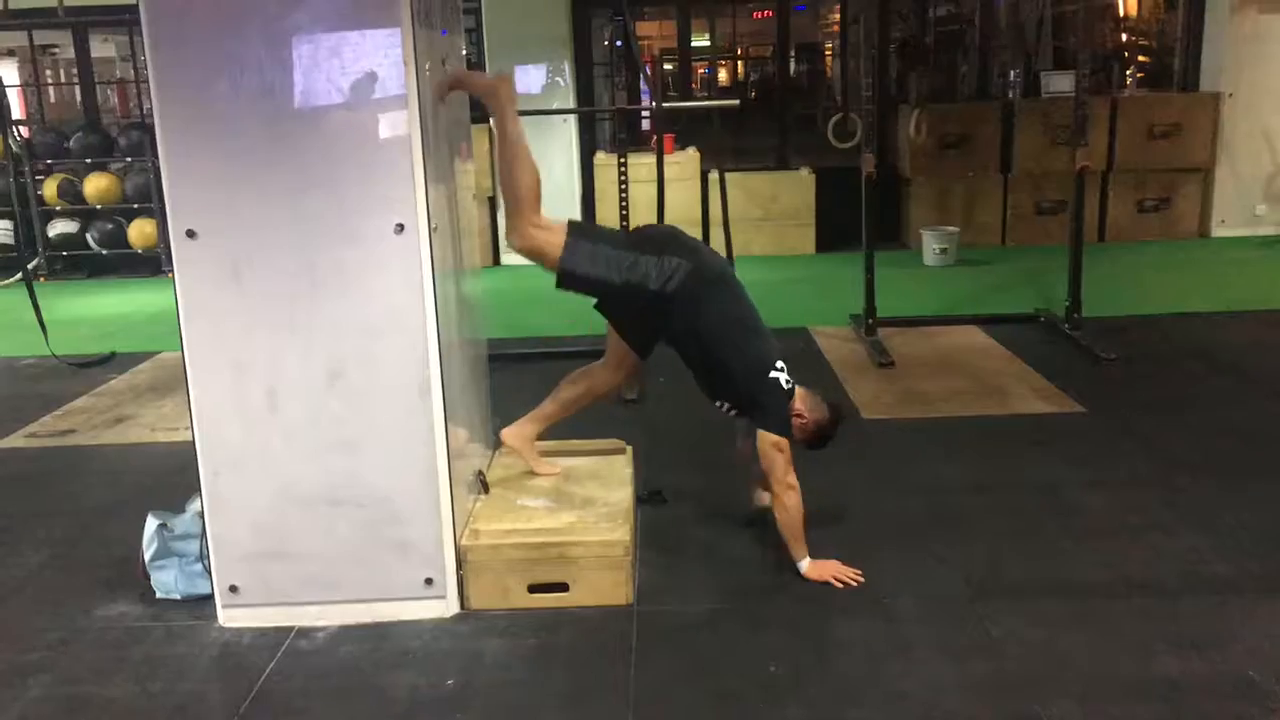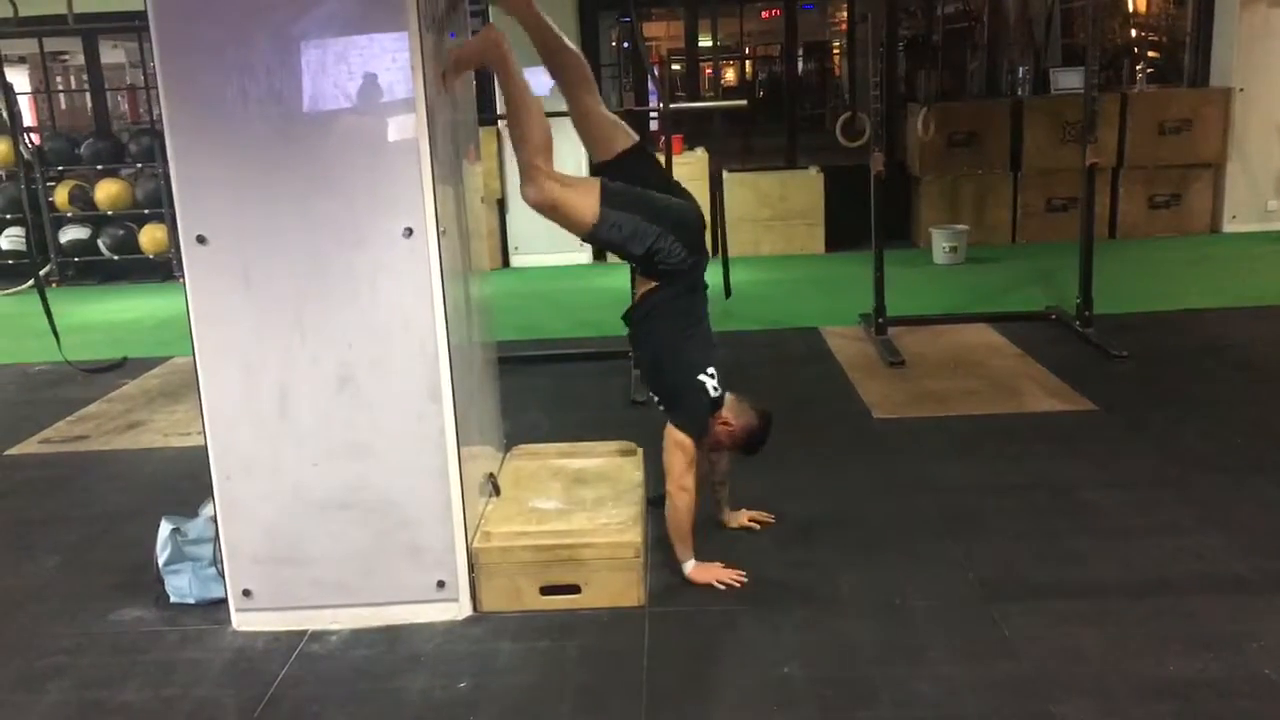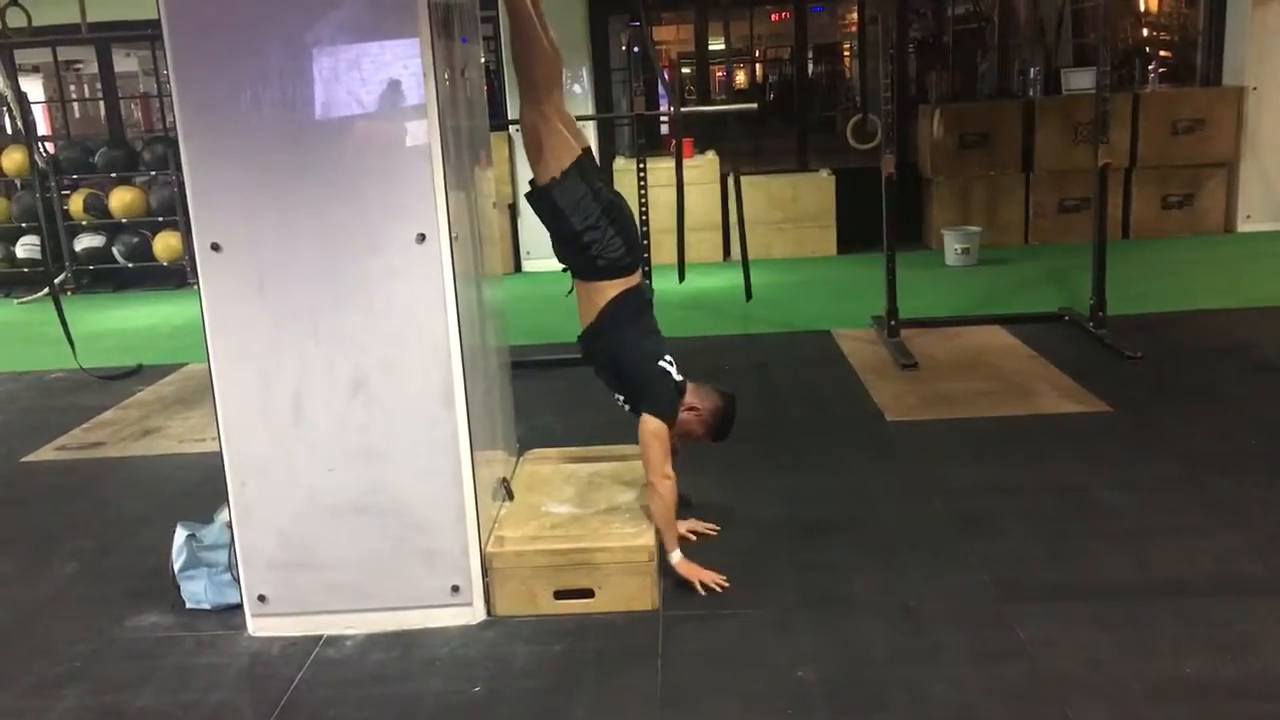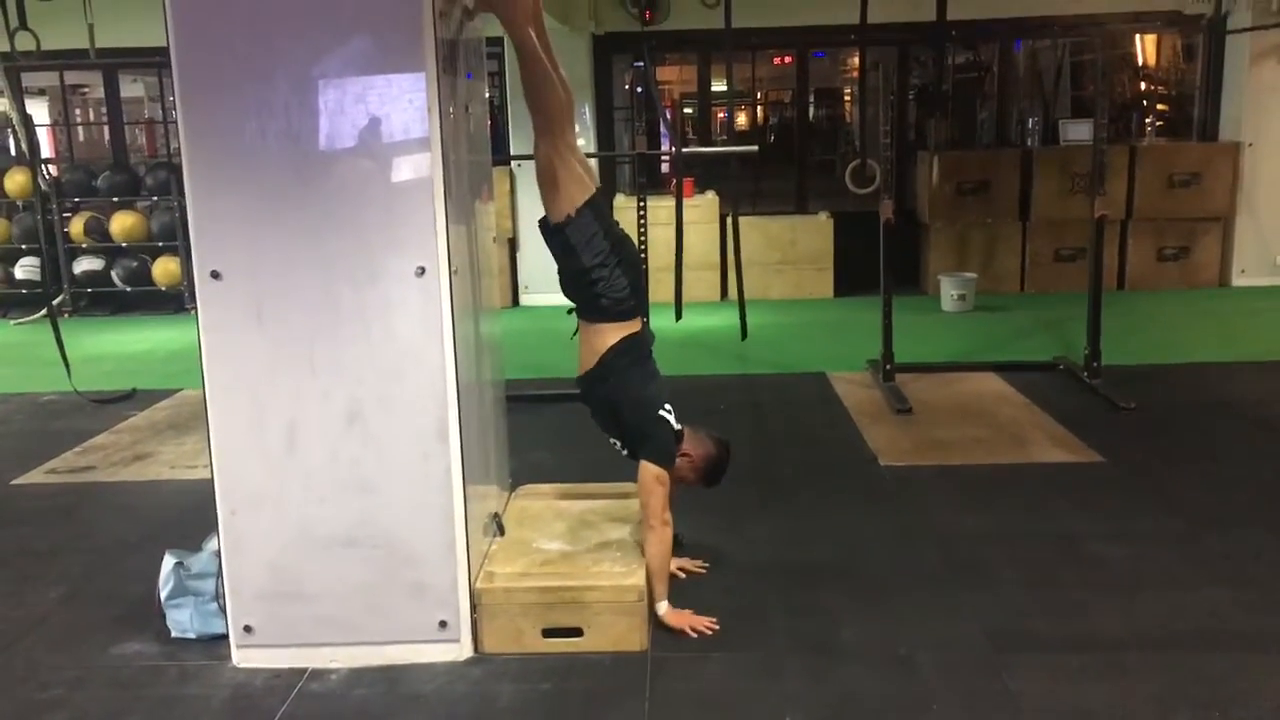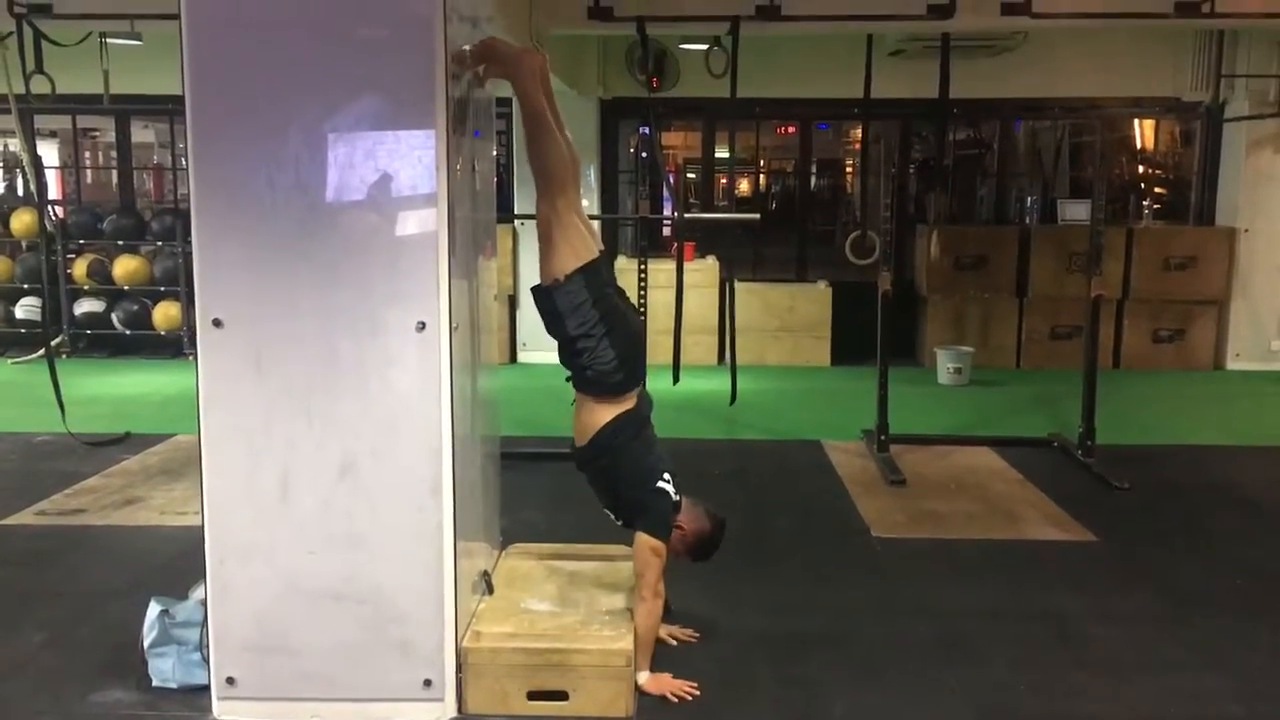
dt=1s
person 1, frame 1
left shoulder: (767, 388)
right shoulder: (772, 396)
right elbow: (784, 487)
left wrist: (756, 486)
right wrist: (805, 563)
left hip: (671, 276)
right hip: (671, 275)
left knee: (615, 368)
right knee: (526, 233)
left ankle: (524, 430)
right ankle: (500, 100)
person 1, frame 2
left shoulder: (709, 396)
right shoulder: (698, 401)
left elbow: (711, 454)
right elbow: (681, 487)
left wrist: (728, 511)
right wrist: (691, 565)
left hip: (672, 226)
right hip: (672, 237)
left knee: (589, 101)
right knee: (542, 189)
right ankle: (498, 53)
person 1, frame 3
left shoulder: (662, 386)
right shoulder: (661, 391)
left elbow: (659, 477)
right elbow: (660, 477)
left wrist: (672, 521)
right wrist: (676, 556)
left hip: (604, 246)
right hip: (602, 250)
left knee: (548, 108)
right knee: (543, 112)
person 1, frame 4
left shoulder: (661, 433)
right shoulder: (660, 438)
left elbow: (655, 520)
right elbow: (656, 522)
left wrist: (663, 559)
right wrist: (663, 604)
left hip: (611, 292)
right hip: (608, 291)
left knee: (561, 143)
right knee: (556, 144)
person 1, frame 5
left shoulder: (657, 502)
right shoulder: (658, 510)
left elbow: (646, 593)
right elbow: (648, 592)
left wrist: (653, 625)
right wrist: (644, 673)
left hip: (608, 345)
right hip: (604, 352)
left knee: (564, 203)
right knee: (559, 203)
right ankle: (525, 76)
